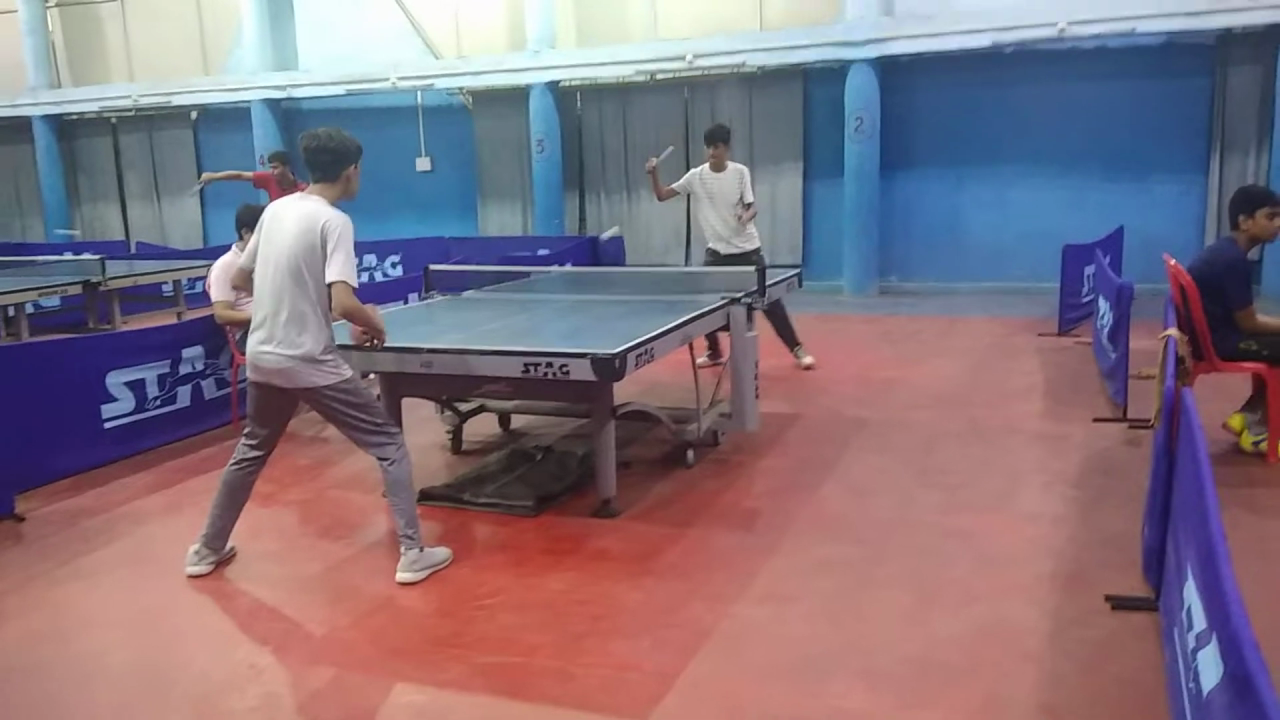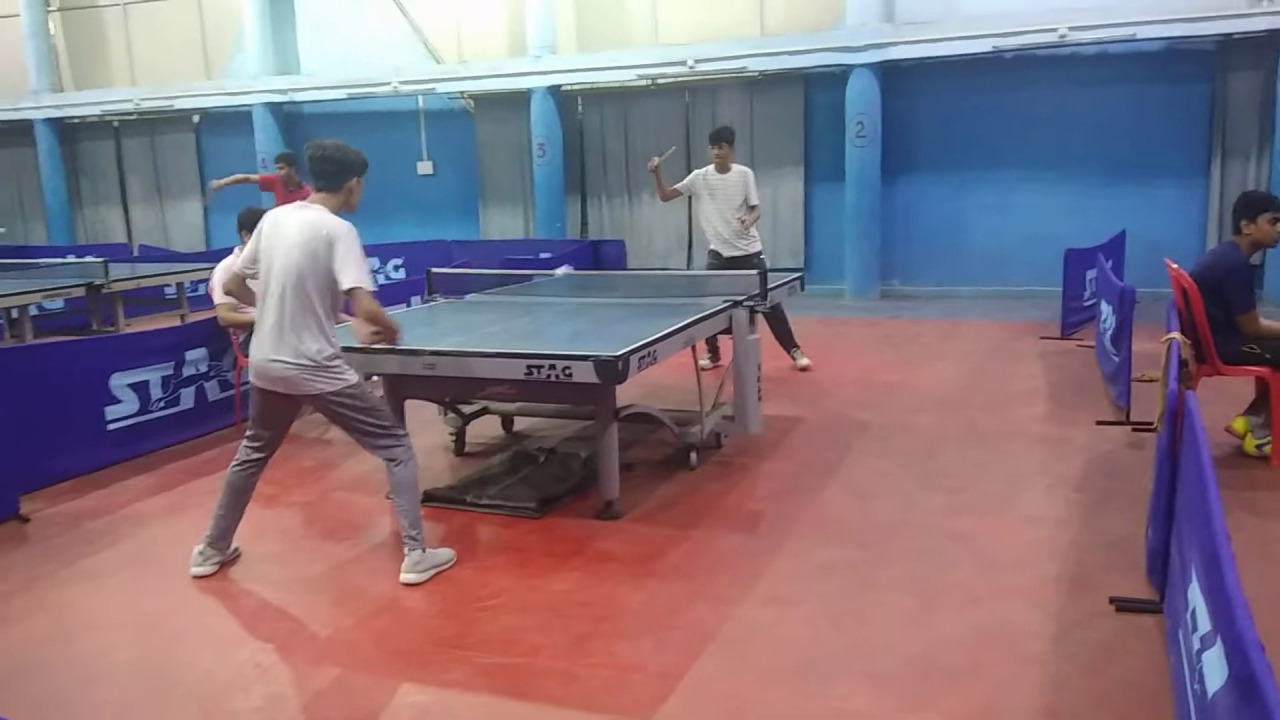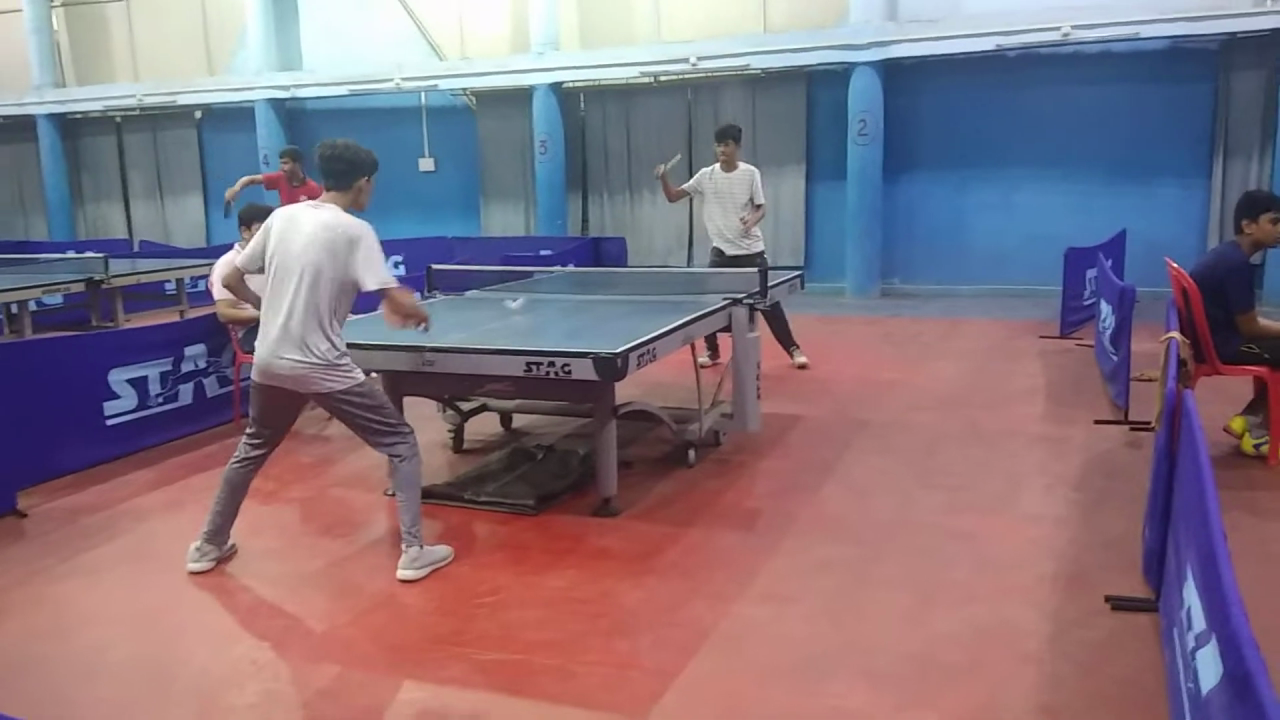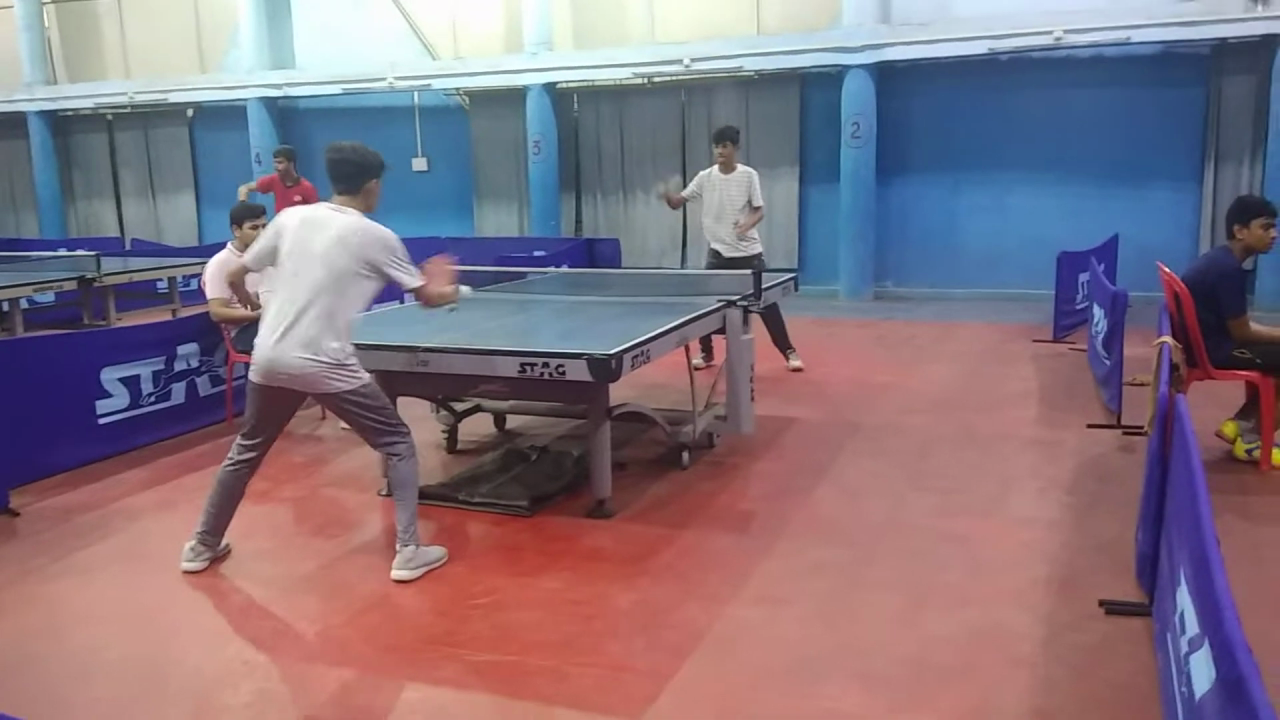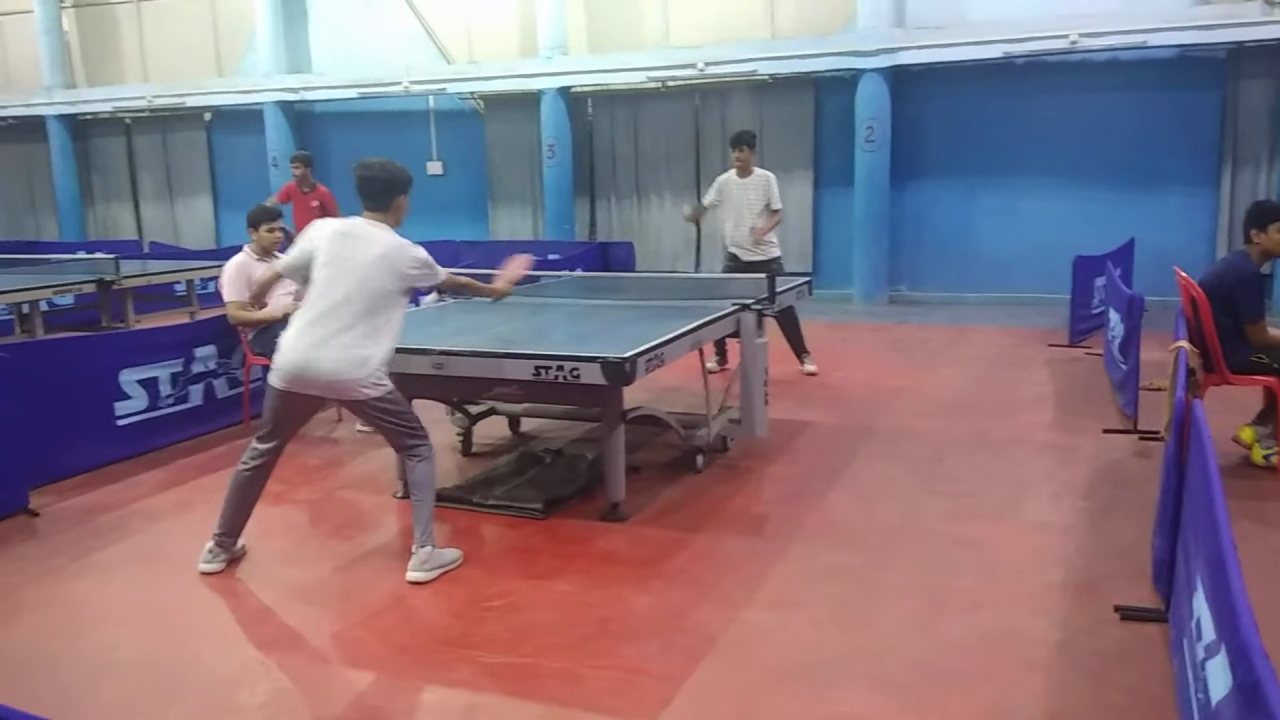
dt=0.1s
person 1, frame 1
left shoulder: (274, 210)
right shoulder: (333, 221)
left elbow: (240, 281)
right elbow: (343, 304)
right wrist: (374, 325)
left hip: (263, 358)
right hip: (311, 363)
left knee: (252, 450)
right knee: (388, 444)
left ankle: (207, 549)
right ankle: (412, 553)
person 1, frame 2
left shoulder: (272, 219)
right shoulder: (337, 231)
left elbow: (234, 286)
right elbow: (365, 308)
right wrist: (389, 328)
left hip: (266, 364)
right hip: (316, 369)
left knee: (253, 452)
right knee: (395, 446)
left ankle: (212, 549)
right ankle: (415, 554)
person 1, frame 3
left shoulder: (281, 217)
right shoulder: (354, 231)
left elbow: (232, 280)
right elbow: (398, 303)
right wrist: (419, 315)
left hip: (270, 361)
right hip: (323, 367)
left knee: (252, 449)
right knee: (400, 442)
left ankle: (209, 545)
right ankle: (413, 551)
person 1, frame 4
left shoulder: (291, 218)
right shoulder: (377, 237)
left elbow: (236, 278)
right elbow: (427, 296)
left wrist: (252, 308)
right wrist: (448, 289)
left hip: (270, 359)
right hip: (326, 366)
left knee: (248, 450)
right knee: (397, 443)
left ankle: (204, 546)
right ankle: (410, 553)
person 1, frame 5
left shoulder: (323, 231)
right shoulder: (408, 254)
left elbow: (263, 286)
right elbow: (455, 284)
right wrist: (496, 287)
left hip: (295, 364)
right hip: (355, 372)
left knee: (262, 452)
right knee: (416, 448)
left ankle: (220, 547)
right ankle: (424, 553)
person 2, frame 1
left shoulder: (1224, 250)
right shoulder: (1233, 260)
right elbow: (1248, 323)
left hip: (1210, 333)
right hip: (1217, 342)
left ankle: (1247, 416)
right ankle: (1258, 430)
person 2, frame 2
left shoulder: (1226, 254)
right shoulder: (1236, 264)
right elbow: (1251, 327)
left hip: (1212, 336)
right hip: (1219, 345)
left ankle: (1250, 419)
person 2, frame 3
left shoulder: (1227, 254)
right shoulder: (1237, 264)
right elbow: (1249, 327)
left hip: (1211, 336)
right hip: (1219, 345)
left ankle: (1248, 419)
person 2, frame 4
left shoulder: (1218, 258)
right shoulder: (1229, 269)
right elbow: (1242, 332)
left hip: (1204, 341)
right hip: (1211, 350)
left ankle: (1241, 423)
right ankle: (1250, 437)
person 2, frame 5
left shoulder: (1234, 263)
right shoulder: (1246, 274)
right elbow: (1257, 337)
left hip: (1219, 346)
right hip: (1228, 355)
left ankle: (1258, 429)
person 3, frame 1
left shoulder: (740, 172)
right shoulder: (696, 176)
left elbow: (752, 206)
right elbow: (662, 195)
left wrist: (747, 217)
right wrist: (654, 174)
left hip: (748, 248)
right hip: (717, 250)
left ankle: (796, 348)
right ankle: (714, 351)
person 3, frame 2
left shoulder: (745, 174)
right shoulder: (700, 177)
left elbow: (756, 209)
right elbow: (666, 195)
left wrist: (750, 220)
right wrist: (656, 174)
left hip: (749, 251)
right hip: (718, 253)
left ankle: (794, 350)
right ankle: (713, 353)
person 3, frame 3
left shoulder: (751, 173)
right shoulder: (706, 176)
left elbow: (761, 208)
right elbow: (673, 197)
left wrist: (752, 220)
right wrist: (663, 178)
left hip: (751, 250)
right hip: (721, 251)
left knee: (768, 301)
left ankle: (793, 349)
right ankle: (712, 351)
person 3, frame 4
left shoulder: (749, 175)
right shoulder: (704, 178)
left elbow: (759, 211)
right elbow: (678, 202)
left wrist: (747, 224)
right wrist: (668, 196)
left hip: (748, 252)
right hip: (718, 252)
left knee: (766, 302)
left ankle: (788, 351)
right ankle: (706, 352)
person 3, frame 5
left shoulder: (767, 179)
right shoulder: (723, 182)
left elbow: (777, 214)
right elbow: (702, 209)
left wrist: (764, 228)
right wrist: (692, 214)
left hip: (766, 256)
right hip: (735, 256)
left knee: (783, 306)
left ankle: (803, 355)
right ankle: (720, 356)
